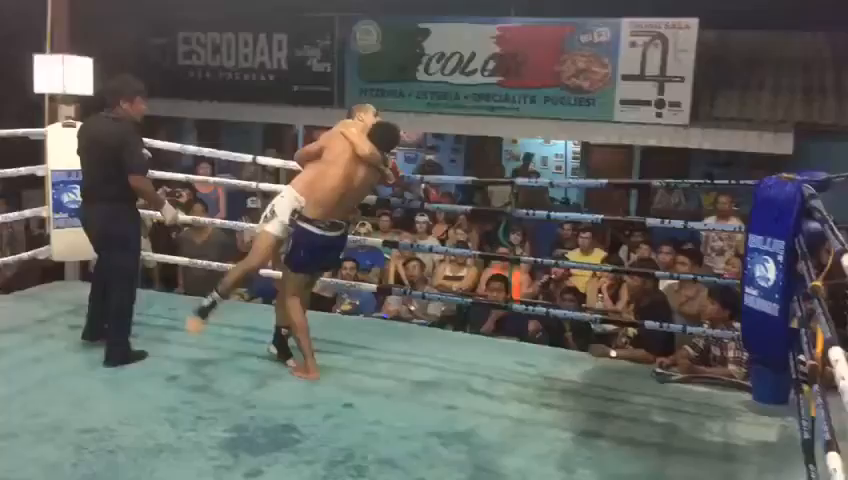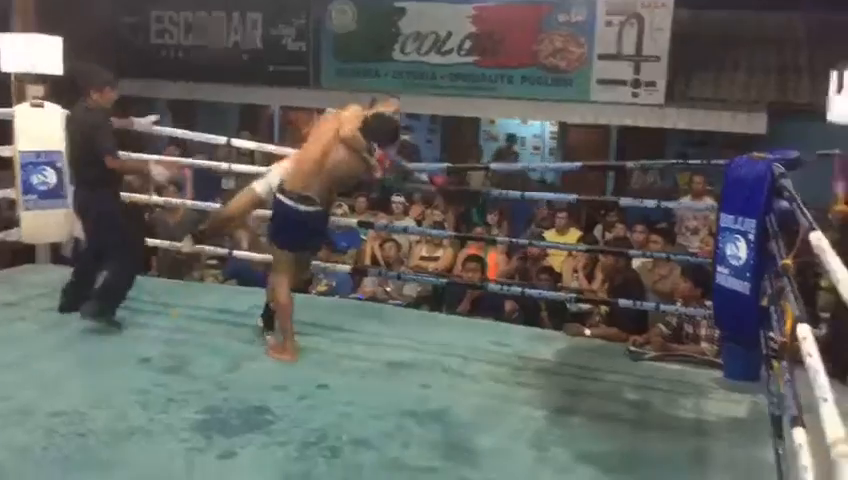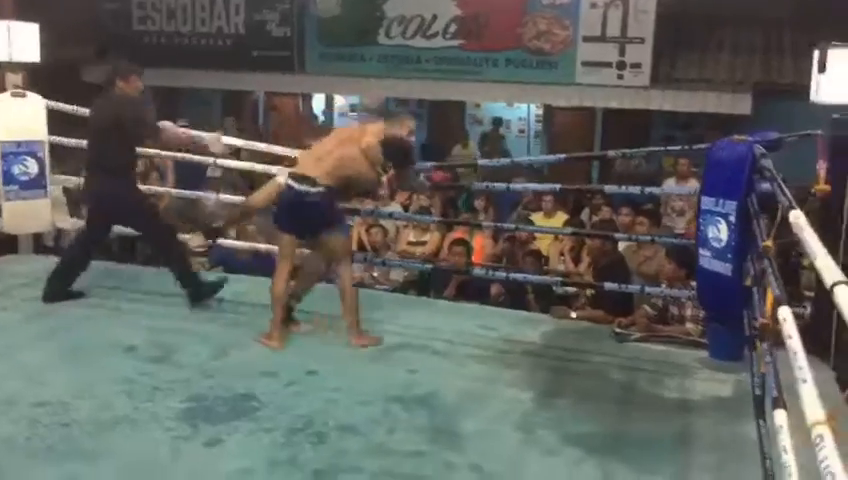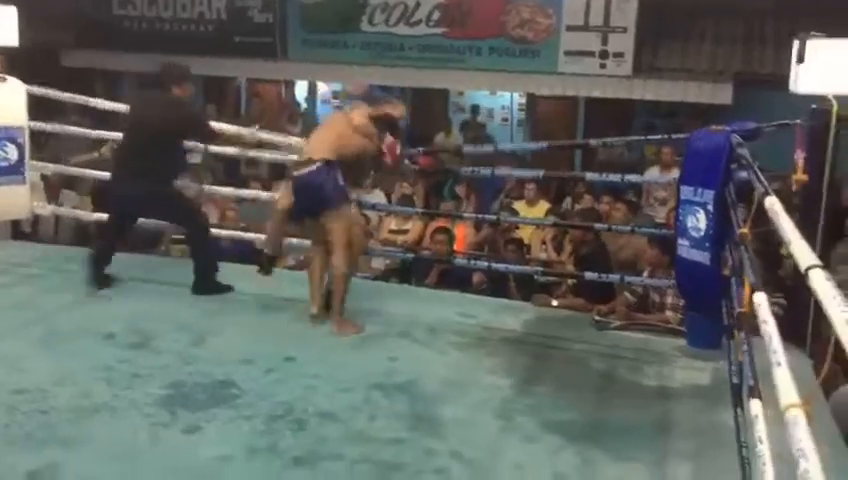
dt=0.3s
person 1, frame 1
left shoulder: (89, 125)
right shoulder: (127, 133)
right elbow: (137, 181)
right wrist: (162, 206)
left hip: (91, 209)
right hip: (118, 212)
left knee: (105, 267)
right knee: (123, 278)
left ankle: (94, 327)
right ankle: (117, 350)
person 1, frame 2
left shoulder: (78, 115)
right shoulder: (96, 120)
right elbow: (112, 162)
left wrist: (133, 122)
right wrist: (148, 169)
left hip: (83, 194)
right hip: (101, 196)
left knee: (96, 247)
right knee: (129, 253)
left ankle: (72, 299)
right ankle: (102, 304)
person 1, frame 3
left shoulder: (102, 105)
right shoulder: (126, 107)
right elbow: (160, 137)
left wrist: (157, 125)
right wrist: (202, 140)
left hip: (95, 184)
right hip: (117, 185)
left knee: (92, 235)
right knee: (162, 234)
left ankle: (56, 287)
right ankle: (195, 288)
person 1, frame 4
left shoulder: (142, 102)
right shoulder: (181, 112)
right elbow: (211, 137)
left hip: (121, 182)
right hip: (151, 186)
left knee: (117, 225)
right knee: (196, 223)
left ankle: (97, 271)
right ankle: (206, 282)
person 2, frame 1
left shoulder: (337, 137)
right shoulder: (375, 172)
left elbow: (302, 156)
left hip: (311, 232)
right hip: (334, 236)
left knee: (291, 296)
right knee: (300, 292)
left ankle: (310, 366)
person 2, frame 2
left shoulder: (333, 118)
right shoulder: (365, 164)
left hip: (287, 203)
right hip: (314, 212)
left knee: (281, 276)
right knee: (300, 269)
left ankle: (287, 346)
person 2, frame 3
right shoulder: (373, 176)
left hip: (292, 188)
right hip: (319, 197)
left knee: (284, 265)
right knee: (343, 263)
left ankle: (276, 333)
right ankle: (355, 332)
person 2, frame 4
right shoulder: (372, 145)
left hip: (300, 178)
right hip: (323, 173)
left knee: (319, 246)
right knee: (346, 246)
left ankle: (316, 303)
right ankle: (339, 318)
